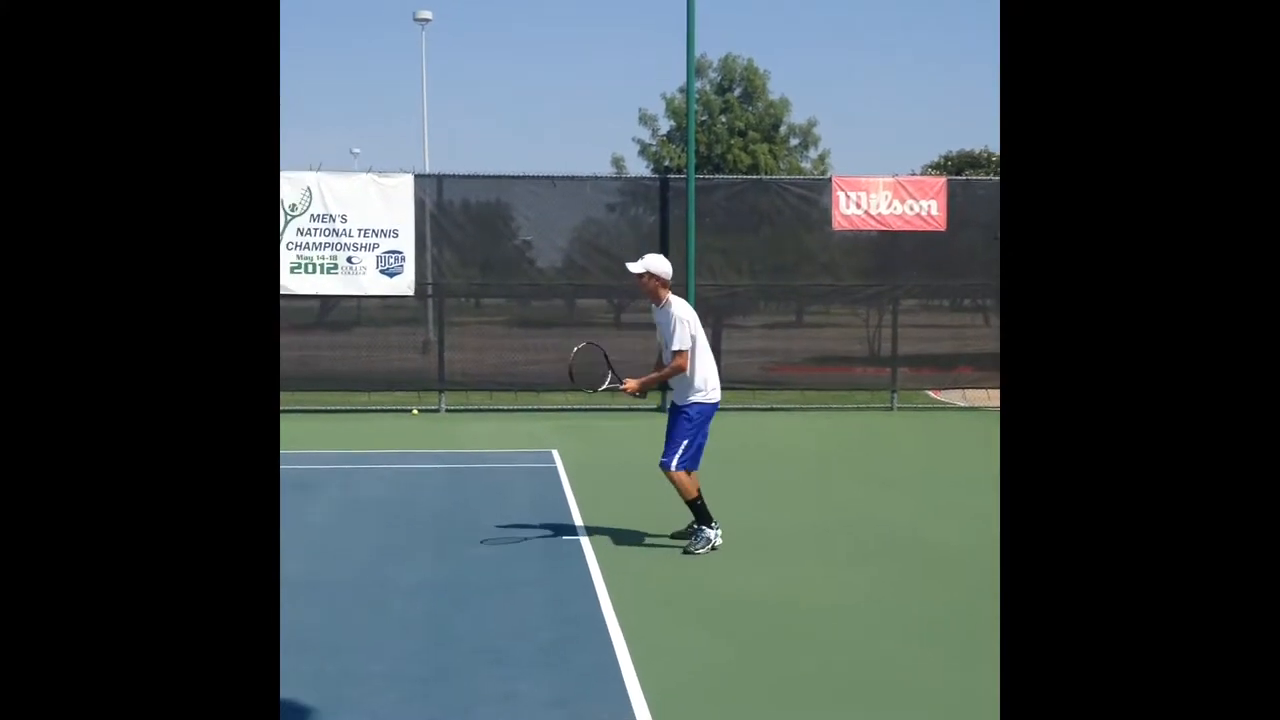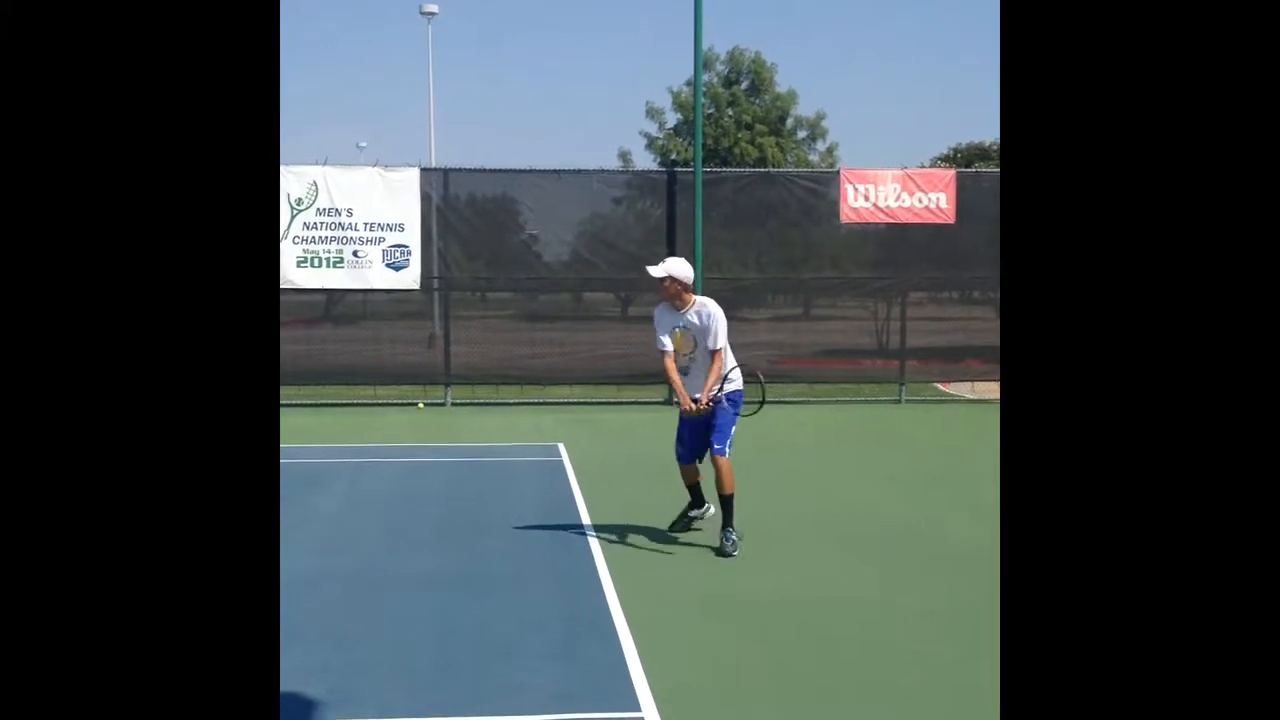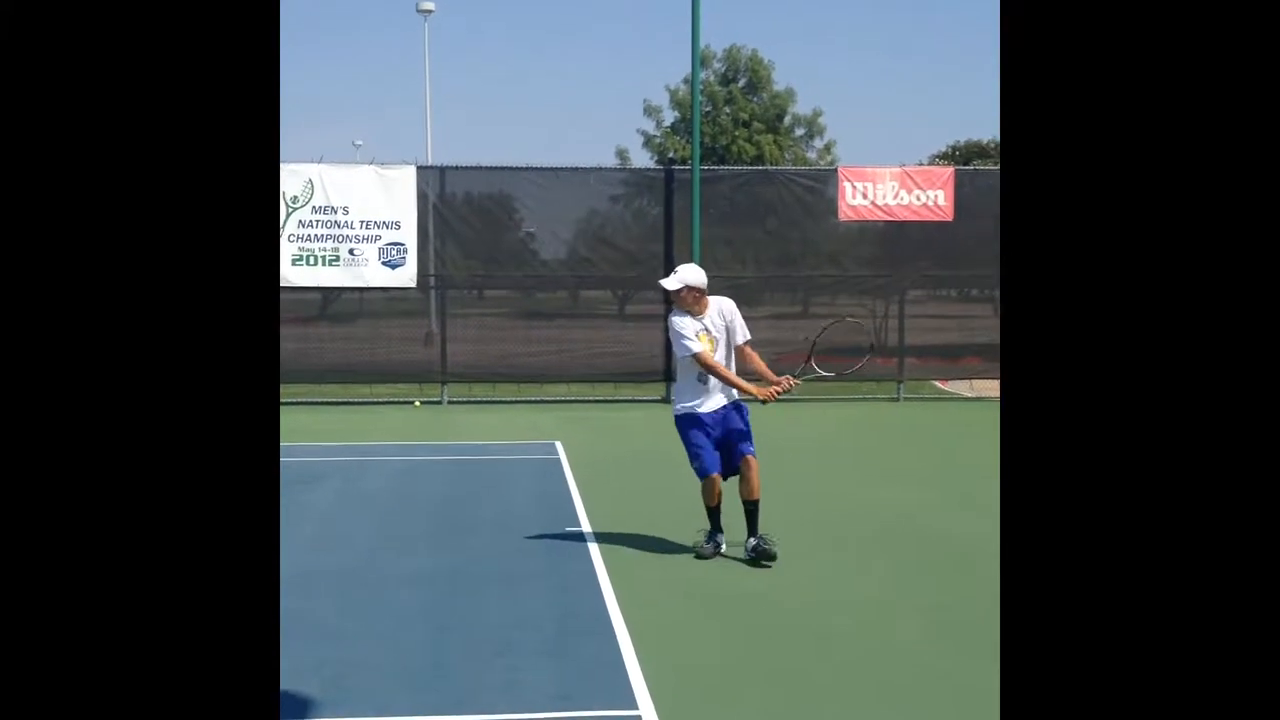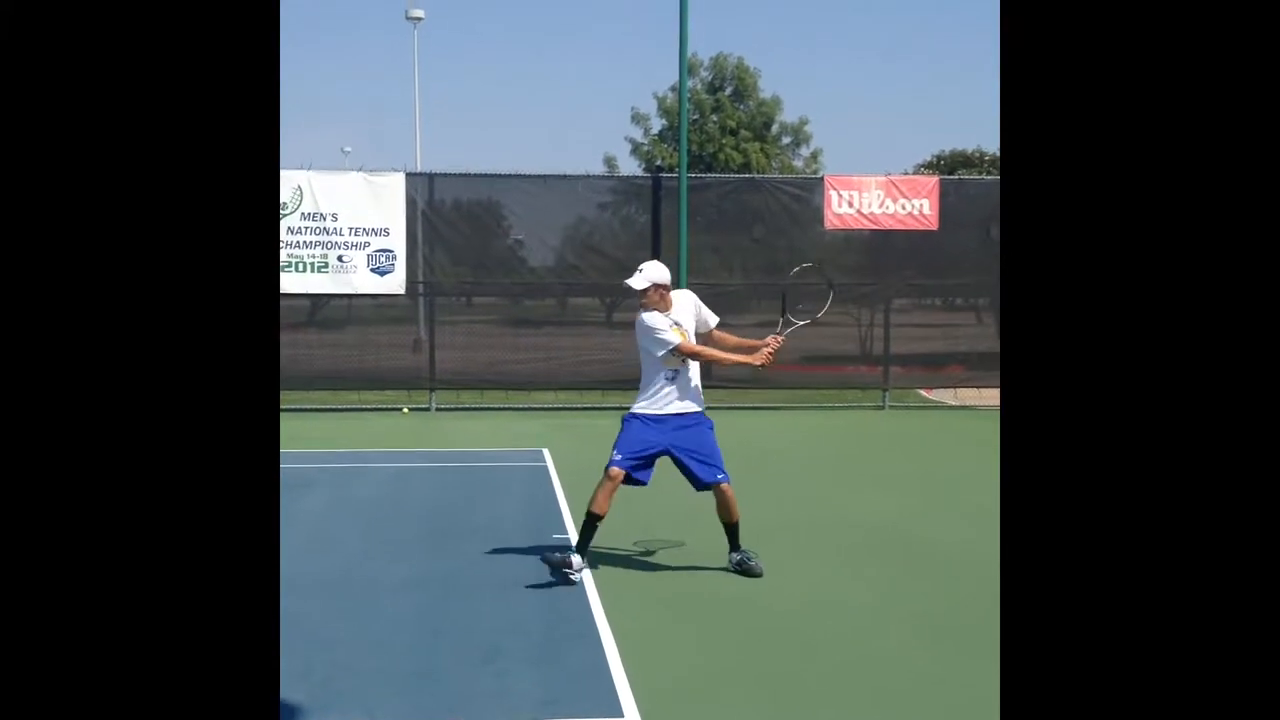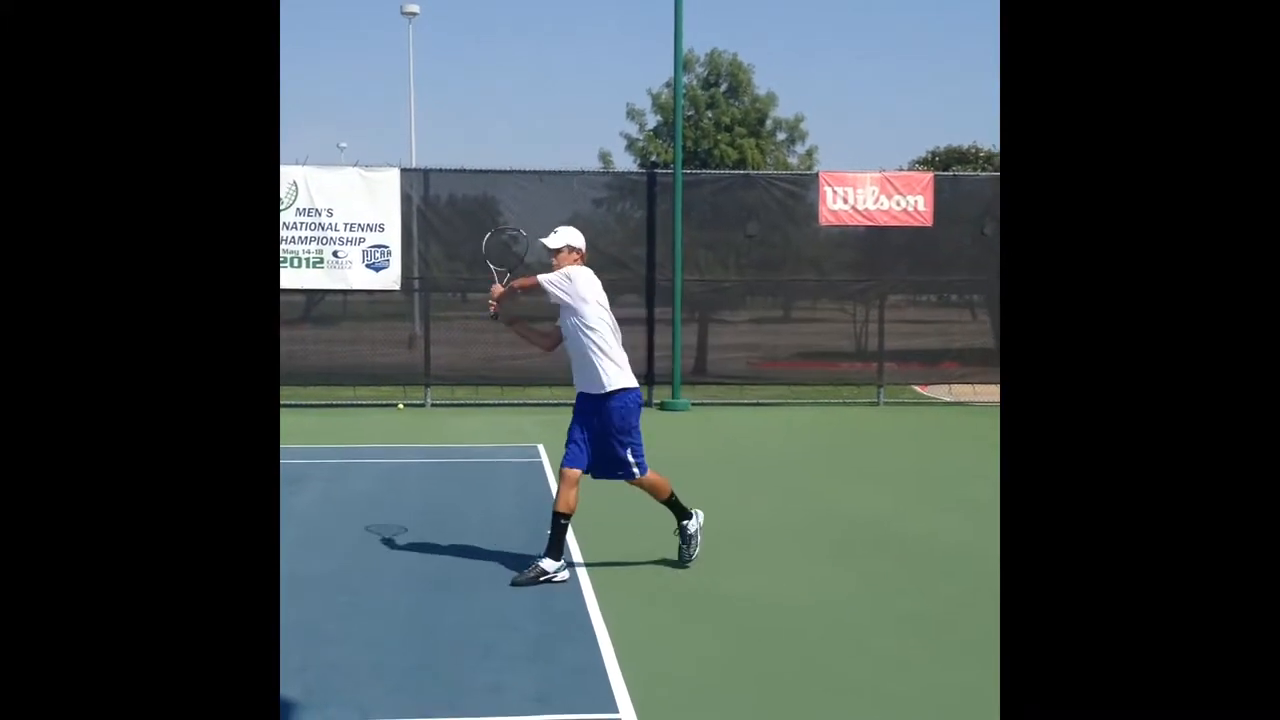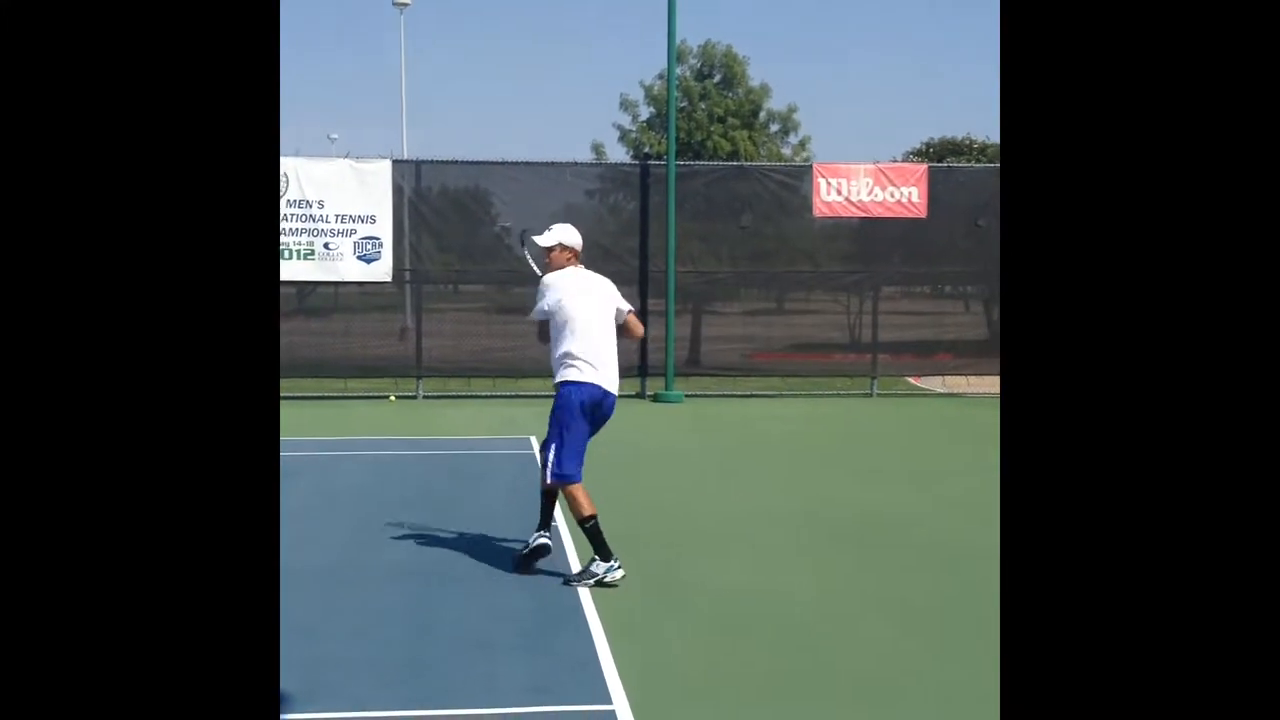
dt=0.4s
person 1, frame 1
left shoulder: (677, 312)
right shoulder: (659, 309)
left elbow: (680, 365)
left wrist: (641, 384)
right wrist: (649, 383)
left hip: (700, 397)
right hip: (683, 397)
left knee: (673, 467)
right knee: (673, 462)
left ankle: (709, 528)
right ankle: (702, 518)
person 1, frame 2
left shoulder: (709, 310)
right shoulder: (661, 313)
left elbow: (717, 359)
right elbow: (668, 362)
left wrist: (707, 394)
right wrist: (683, 398)
left hip: (725, 391)
right hip: (689, 394)
left knee: (719, 455)
right knee: (684, 460)
left ankle: (729, 529)
right ankle: (699, 504)
person 1, frame 3
left shoulder: (724, 307)
right shoulder: (677, 321)
left elbow: (745, 352)
right elbow: (710, 366)
left wrist: (773, 379)
right wrist: (754, 391)
left hip: (726, 404)
right hip: (691, 411)
left knee: (747, 460)
right knee: (710, 475)
left ankle: (753, 537)
right ankle: (715, 532)
person 1, frame 4
left shoulder: (687, 299)
right shoulder: (648, 320)
left elbow: (714, 336)
right elbow: (695, 352)
left wrist: (758, 346)
right wrist: (748, 359)
left hip: (689, 416)
right hip: (647, 416)
left knee: (721, 486)
right knee: (613, 475)
left ankle: (737, 551)
right ankle: (578, 557)
person 1, frame 5
left shoulder: (578, 276)
right shoulder: (572, 288)
left elbow: (527, 284)
right elbow: (550, 342)
left wrist: (503, 292)
right wrist: (509, 319)
left hip: (617, 393)
right hip: (590, 394)
left knee: (635, 473)
right knee: (569, 473)
left ankle: (687, 519)
right ankle: (554, 561)
person 1, frame 6
left shoulder: (551, 281)
right shoulder: (605, 284)
left elbow: (543, 332)
right elbow: (637, 331)
left hip: (575, 385)
right hip: (607, 390)
left knee: (563, 476)
right knee: (553, 458)
left ankle: (606, 560)
right ankle: (543, 534)
